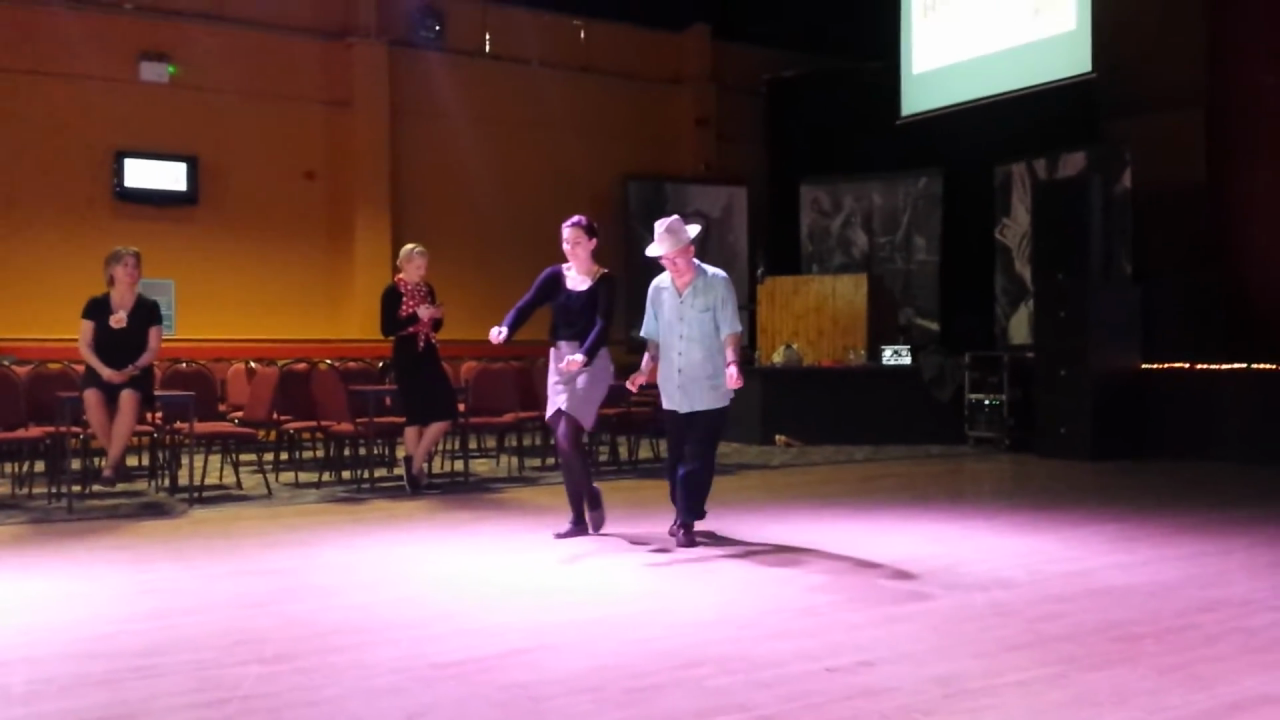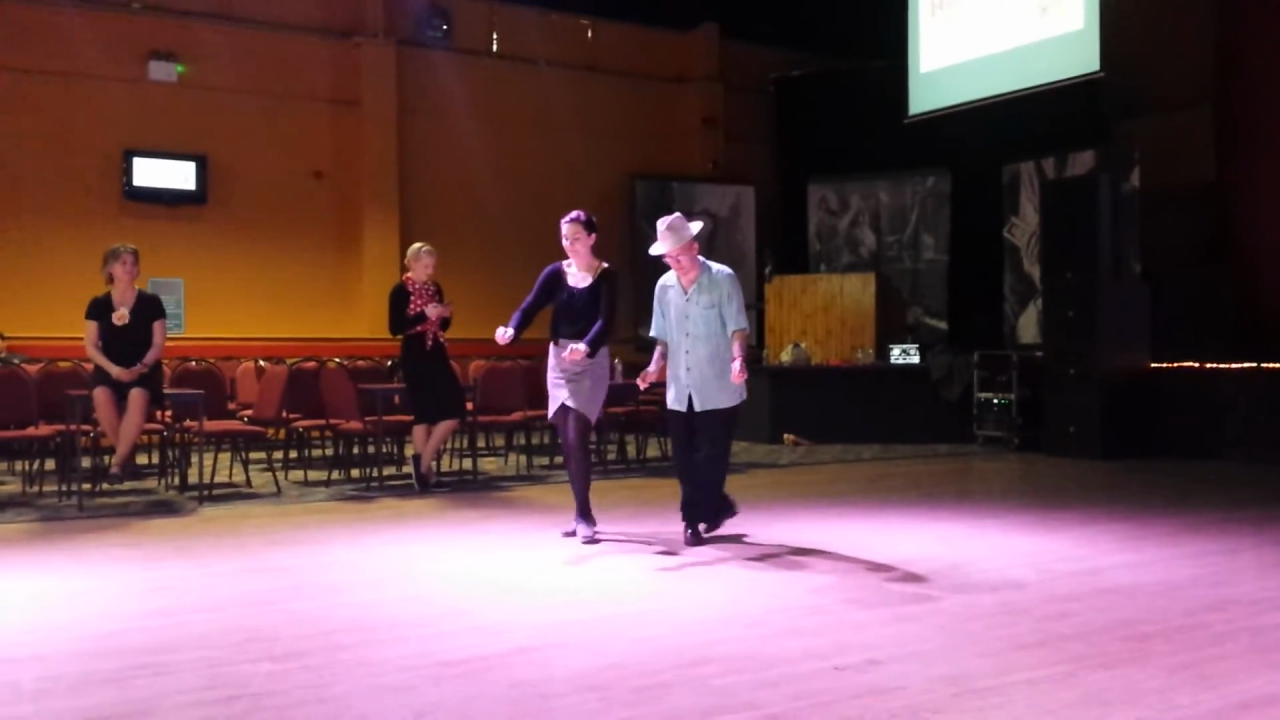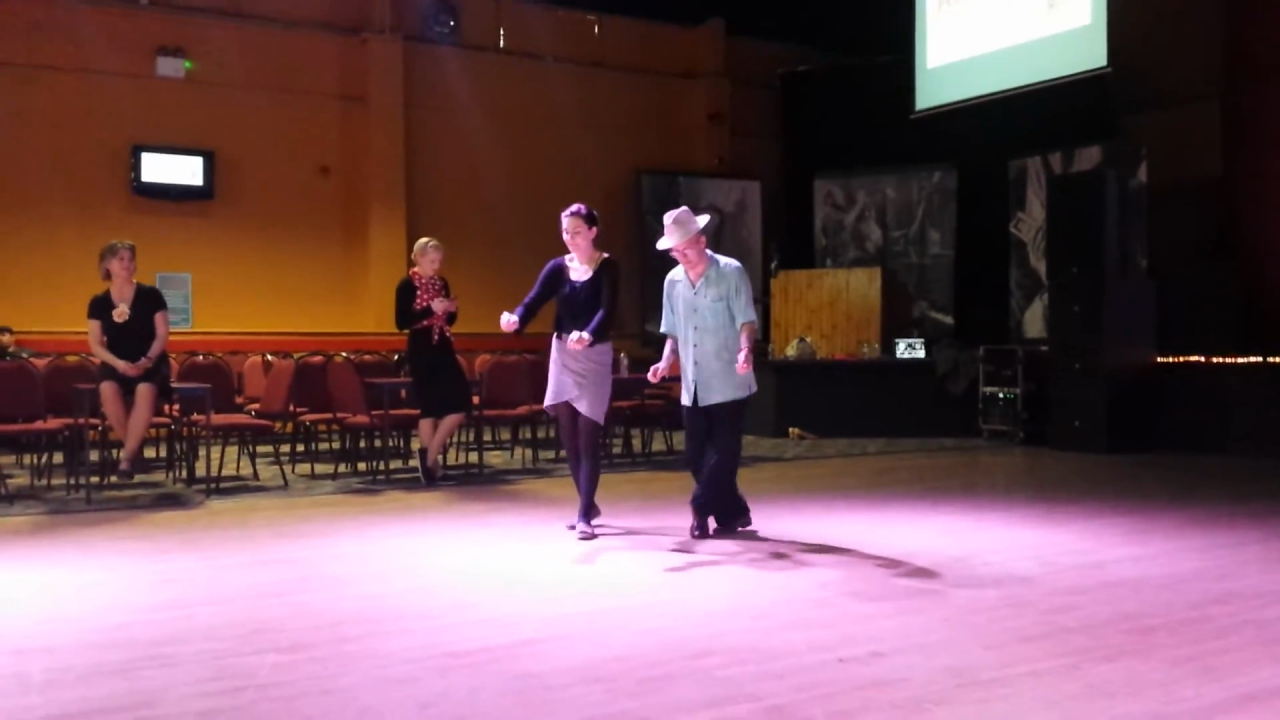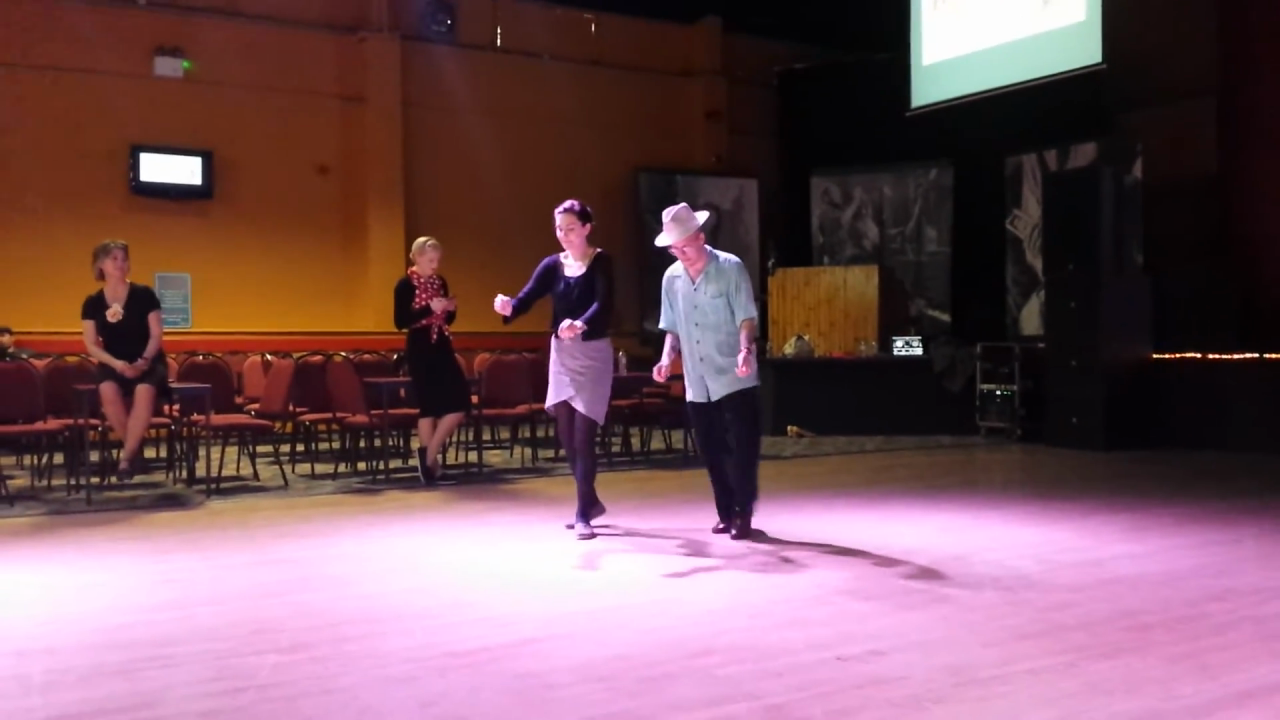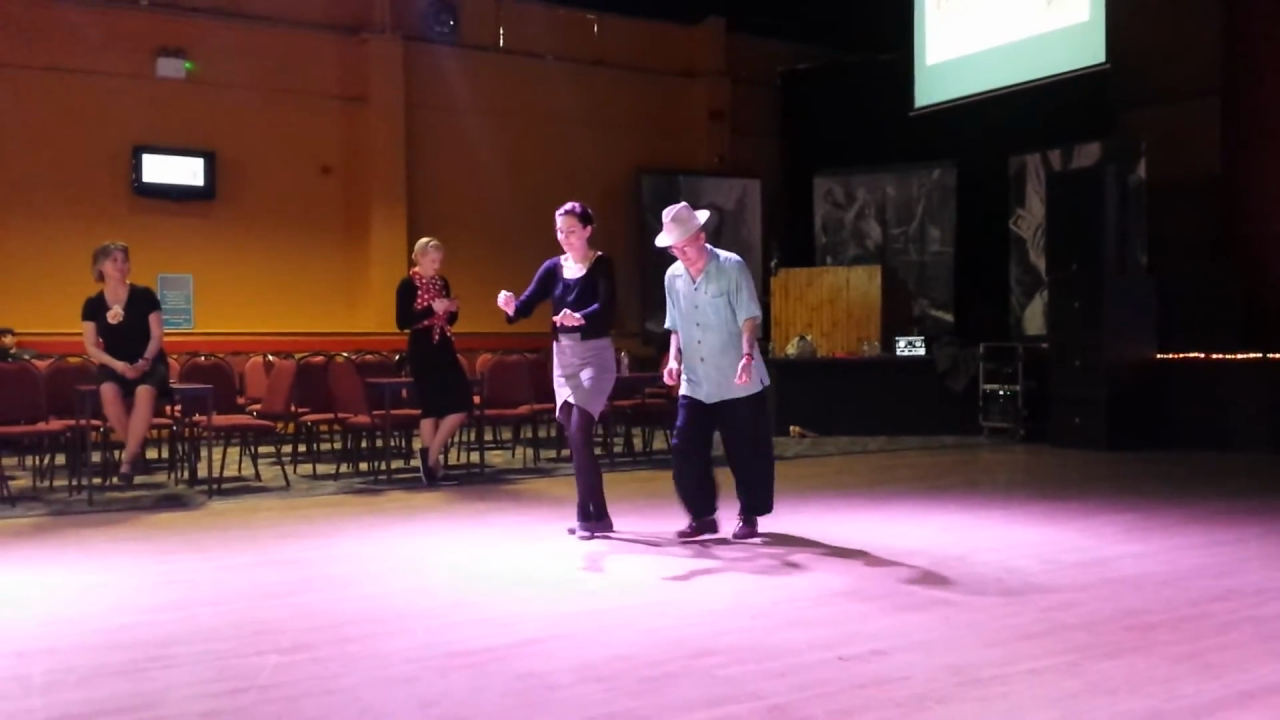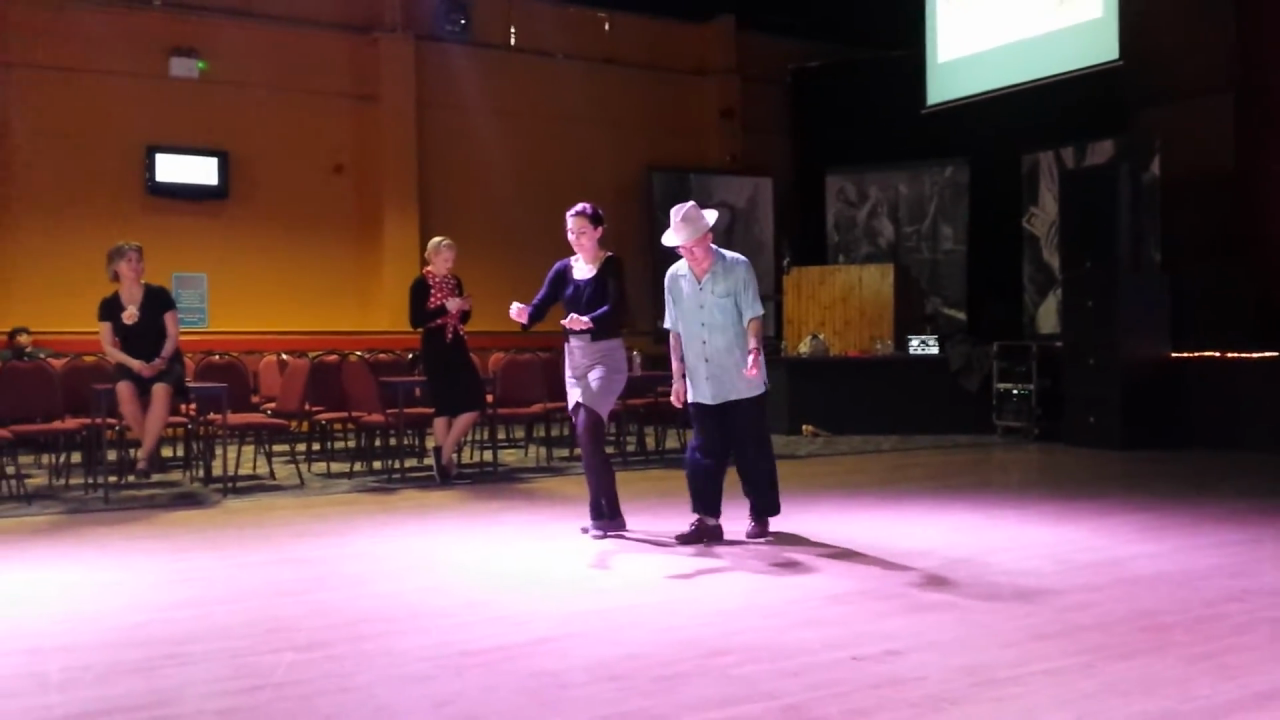
dt=0.2s
person 1, frame 1
left shoulder: (717, 282)
right shoulder: (657, 288)
left elbow: (729, 331)
right elbow: (654, 338)
left wrist: (732, 363)
right wrist: (645, 370)
left hip: (709, 389)
right hip: (672, 389)
left knee: (697, 457)
right knee: (677, 456)
left ankle: (686, 522)
right ankle: (683, 515)
person 1, frame 2
left shoulder: (723, 279)
right shoulder: (664, 287)
left elbow: (737, 328)
right elbow: (663, 338)
left wrist: (738, 359)
right wrist: (655, 368)
left hip: (718, 388)
right hip: (679, 389)
left knee: (710, 457)
right knee: (684, 456)
left ankle: (694, 520)
right ankle: (717, 507)
person 1, frame 3
left shoulder: (731, 273)
right shoulder: (672, 281)
left elbow: (746, 321)
left wrist: (745, 350)
right wrist: (666, 362)
left hip: (728, 382)
right hip: (693, 385)
left knee: (722, 450)
right knee: (698, 454)
left ankle: (703, 512)
right ankle: (732, 512)
person 1, frame 4
left shoulder: (731, 268)
right shoulder: (671, 278)
left elbow: (746, 318)
left wrist: (745, 350)
right wrist: (667, 359)
left hip: (733, 376)
right hip: (697, 379)
left knee: (742, 443)
right knee: (712, 450)
left ankle: (742, 511)
right ankle: (728, 510)
person 1, frame 5
left shoulder: (732, 267)
right shoulder: (672, 277)
left elbow: (749, 318)
left wrist: (747, 356)
right wrist: (674, 360)
left hip: (737, 380)
right hip: (695, 380)
left knee: (748, 449)
right knee: (684, 443)
left ankle: (749, 514)
right ankle: (703, 515)
person 1, frame 6
left shoulder: (737, 267)
right shoulder: (674, 277)
left elbow: (752, 316)
right elbow: (675, 330)
left wrist: (754, 351)
right wrist: (678, 374)
left hip: (741, 380)
right hip: (700, 384)
left knee: (751, 449)
right knee: (704, 453)
left ankle: (760, 513)
right ankle: (708, 519)
person 2, frame 1
left shoulder: (604, 281)
right shoulder: (554, 275)
left elbow: (602, 325)
right elbow: (527, 305)
left wrist: (583, 356)
right wrist: (505, 329)
left hip: (591, 363)
right hip: (559, 361)
left knee: (567, 438)
right knee: (563, 445)
left ankle: (591, 494)
right ankle: (578, 519)
person 2, frame 2
left shoulder: (605, 275)
right shoulder: (555, 272)
left elbow: (605, 320)
right elbow: (530, 307)
left wrist: (586, 347)
right wrist: (511, 329)
left hip: (592, 361)
right hip: (559, 359)
left knee: (577, 437)
right knee: (566, 441)
left ankle: (584, 515)
right ankle: (582, 513)
person 2, frame 3
left shoulder: (607, 266)
right shoulder: (557, 267)
left elbow: (607, 310)
right elbow: (534, 301)
left wrist: (588, 336)
right wrist: (515, 319)
left hip: (595, 355)
right hip: (562, 354)
left knee: (588, 436)
right knee: (568, 435)
left ankle: (584, 515)
right ankle: (587, 504)
person 2, frame 4
left shoulder: (601, 262)
right shoulder: (553, 264)
left elbow: (603, 304)
right elbow: (528, 297)
left wrist: (581, 323)
right wrist: (509, 306)
left hip: (593, 353)
right hip: (562, 353)
left knee: (584, 436)
right knee: (567, 435)
left ankle: (583, 514)
right ankle: (590, 501)
person 2, frame 5
left shoulder: (601, 264)
right shoulder: (552, 268)
left elbow: (606, 306)
right elbow: (529, 302)
left wrist: (580, 317)
right wrist: (511, 306)
left hip: (595, 353)
right hip: (563, 356)
left knee: (580, 432)
right knee: (577, 440)
left ankle: (584, 515)
right ankle: (599, 514)
person 2, frame 6
left shoulder: (611, 265)
right shoulder: (563, 269)
left elbow: (615, 309)
right elbow: (541, 306)
left wrist: (588, 320)
right wrist: (524, 314)
left hip: (606, 354)
right hip: (574, 357)
left knee: (586, 431)
right knee: (591, 439)
left ankle: (598, 512)
right ankle: (612, 514)
person 3, frame 1
left shoulder: (427, 289)
right shoulder: (393, 291)
right elbow: (387, 329)
left wrist: (437, 316)
right wrist: (416, 316)
left hip: (429, 354)
right hip: (407, 356)
left knee: (446, 410)
right knee: (415, 414)
left ankle: (415, 463)
right ankle: (414, 469)
person 3, frame 2
left shoulder: (435, 288)
right shoulder: (401, 290)
right elbow: (395, 328)
left wrist: (446, 315)
right wrist: (424, 315)
left hip: (437, 353)
right hip: (415, 355)
left knee: (454, 409)
right knee: (424, 412)
left ankle: (424, 462)
right ankle: (423, 467)
person 3, frame 3
left shoulder: (442, 283)
right shoulder: (407, 285)
right elbow: (402, 323)
left wrist: (452, 310)
right wrist: (430, 309)
left hip: (443, 347)
right hip: (421, 350)
left knee: (460, 403)
right knee: (430, 406)
left ankle: (429, 457)
right ankle: (430, 462)
person 3, frame 4
left shoulder: (440, 282)
right shoulder: (406, 284)
right elbow: (400, 322)
left wrist: (450, 309)
right wrist: (429, 309)
left hip: (442, 347)
right hip: (420, 349)
left knee: (459, 402)
right knee: (429, 405)
left ankle: (429, 456)
right ankle: (429, 462)
person 3, frame 5
left shoulder: (442, 282)
right shoulder: (408, 285)
right elbow: (402, 322)
left wrist: (452, 309)
right wrist: (431, 309)
left hip: (444, 347)
right hip: (422, 349)
left knee: (461, 402)
right knee: (431, 406)
left ankle: (431, 456)
right ankle: (431, 463)
person 3, frame 6
left shoulder: (455, 281)
right shoulder: (421, 284)
right elbow: (416, 321)
left wrist: (465, 308)
right wrist: (444, 308)
left hip: (457, 346)
right hip: (435, 348)
left knee: (474, 401)
right knee: (444, 404)
left ankle: (445, 455)
right ankle: (444, 461)
person 4, frame 1
left shoulder: (149, 307)
right shoulder: (95, 304)
left elbow: (153, 349)
right elbow: (84, 346)
left wrist: (132, 369)
right wrist: (103, 370)
left hip: (135, 373)
right hip: (101, 370)
left knee: (129, 398)
right knee: (92, 397)
left ankle: (111, 463)
right ankle: (116, 456)
person 4, frame 2
left shoulder: (151, 302)
right shoulder: (98, 304)
left elbow: (158, 344)
right elbow: (91, 347)
left wrist: (141, 367)
right wrist: (112, 368)
left hip: (143, 370)
right hip: (109, 369)
left knee: (138, 397)
right knee: (101, 396)
left ankle: (118, 460)
right ankle: (124, 453)
person 4, frame 3
left shoulder: (151, 295)
right shoulder: (98, 303)
left elbow: (162, 335)
right elbow: (95, 345)
left wrist: (147, 361)
right wrist: (118, 363)
left hip: (150, 363)
right hip: (115, 364)
left knee: (145, 391)
right knee: (108, 390)
left ankle: (127, 455)
right ankle: (134, 447)
person 4, frame 4
left shoulder: (144, 294)
right shoulder: (92, 303)
left elbow: (156, 335)
right elbow: (91, 345)
left wrist: (143, 361)
right wrist: (116, 363)
left hip: (148, 362)
right hip: (113, 364)
left knee: (144, 391)
right knee: (109, 391)
left ankle: (127, 454)
right ankle: (133, 447)
person 4, frame 5
left shoulder: (144, 295)
right shoulder: (92, 304)
left elbow: (157, 335)
right elbow: (91, 346)
left wrist: (144, 362)
right wrist: (117, 364)
left hip: (148, 363)
right hip: (113, 364)
left knee: (144, 392)
right knee: (108, 392)
left ankle: (128, 457)
right ankle: (134, 448)
person 4, frame 6
left shoulder: (159, 295)
right shoulder: (108, 305)
left elbow: (173, 334)
right elbow: (108, 346)
left wrist: (161, 361)
right wrist: (133, 363)
left hip: (165, 362)
right hip: (130, 364)
left knee: (161, 390)
right knee: (125, 390)
left ankle: (145, 454)
right ankle: (150, 446)
